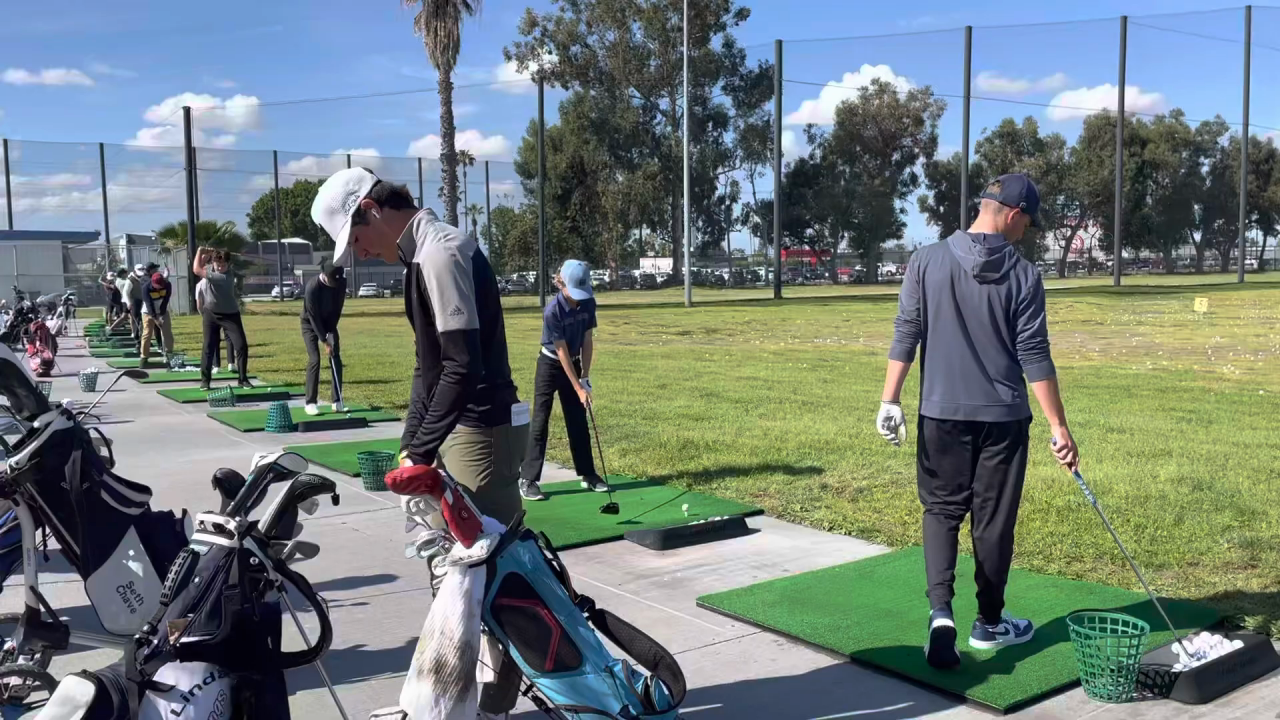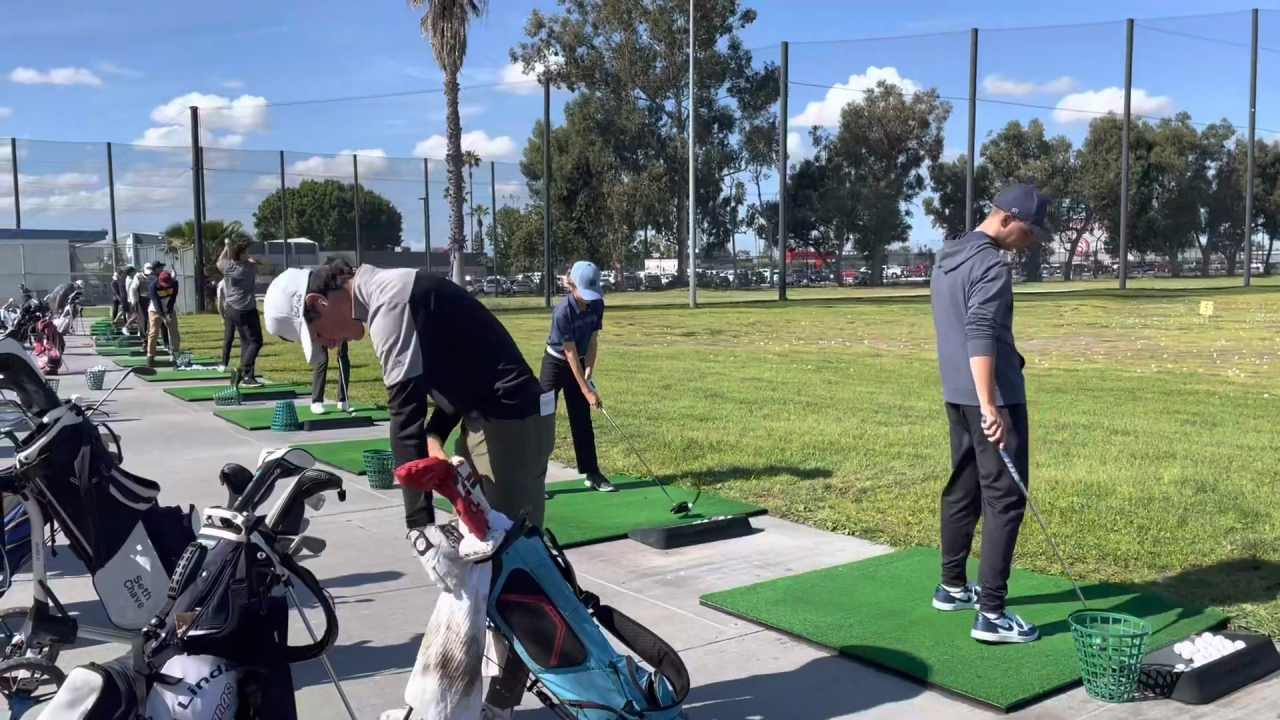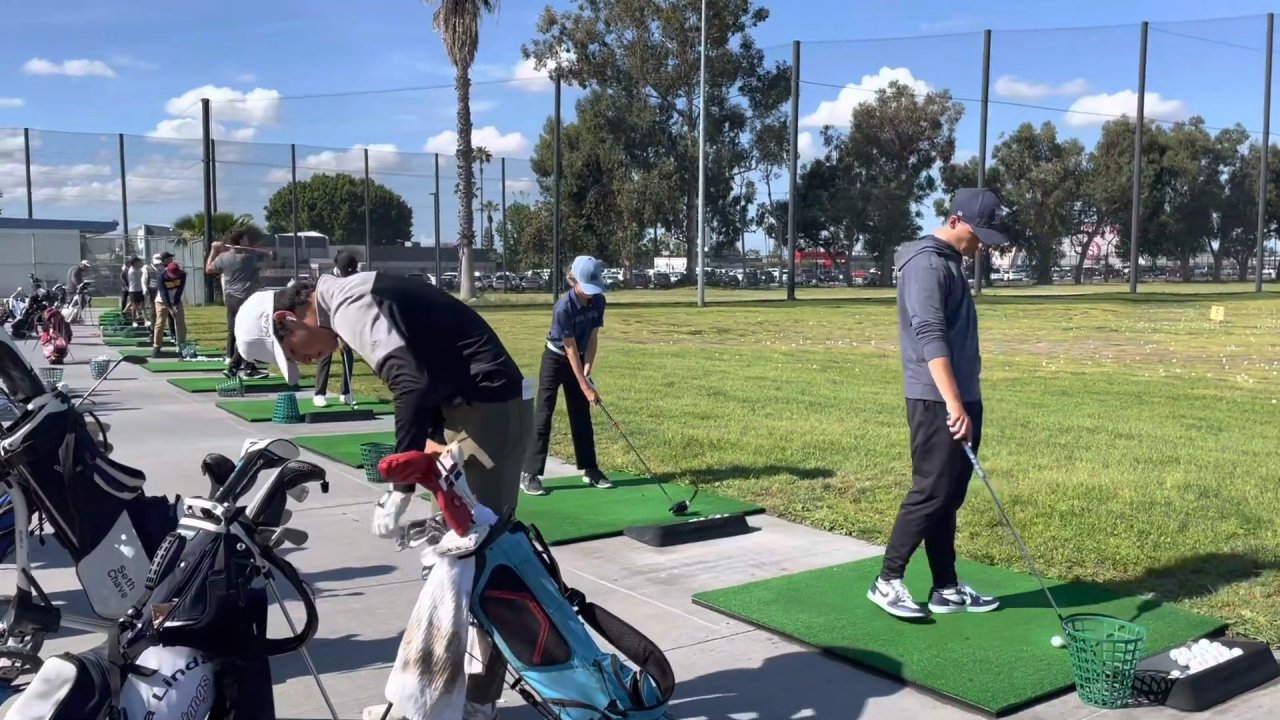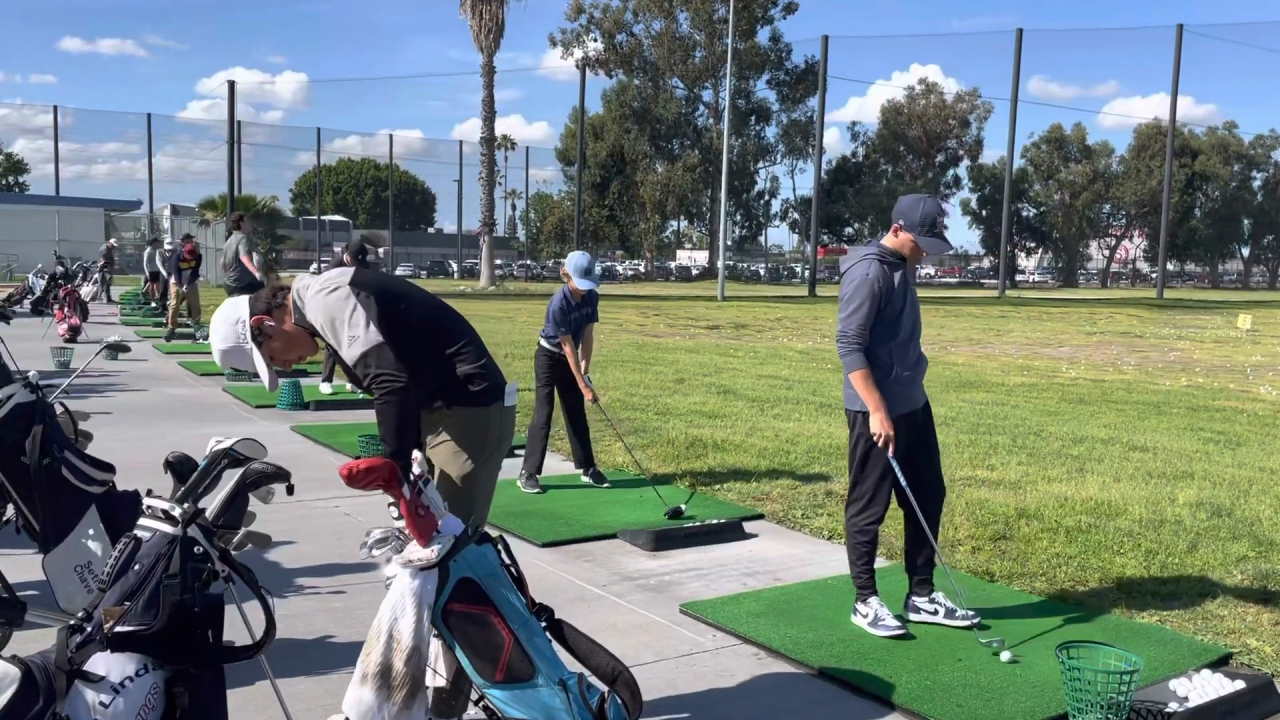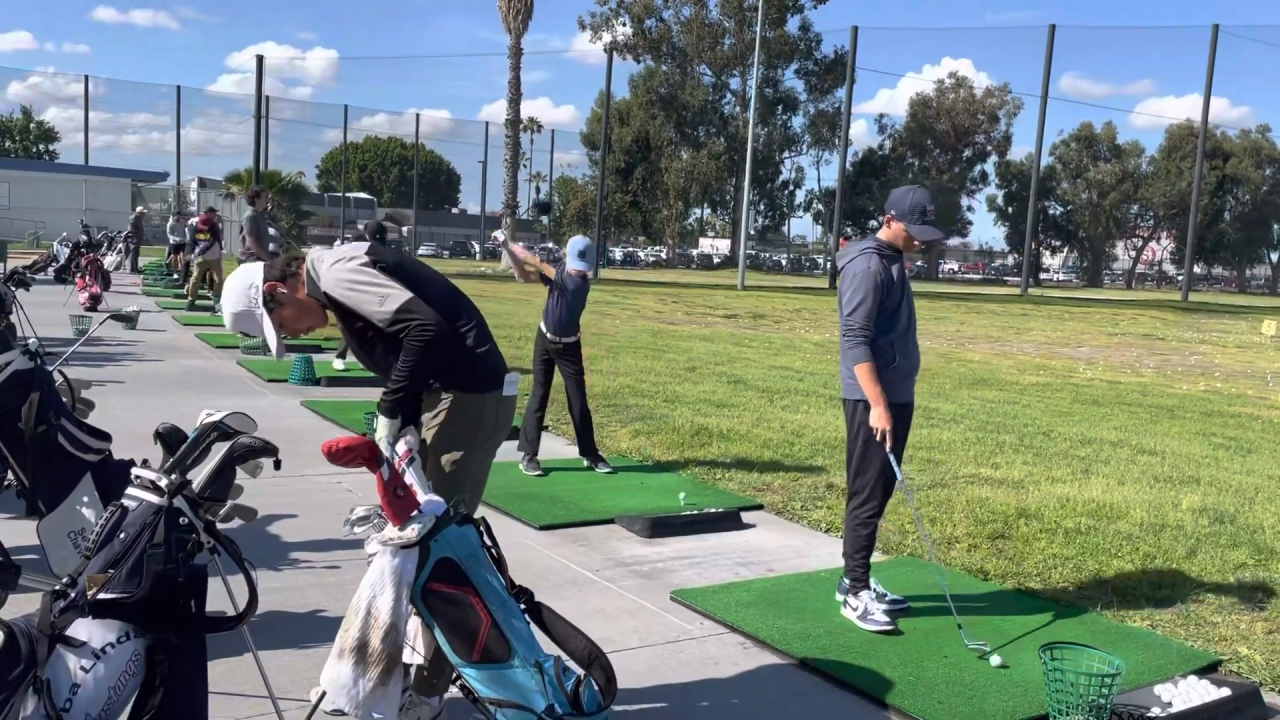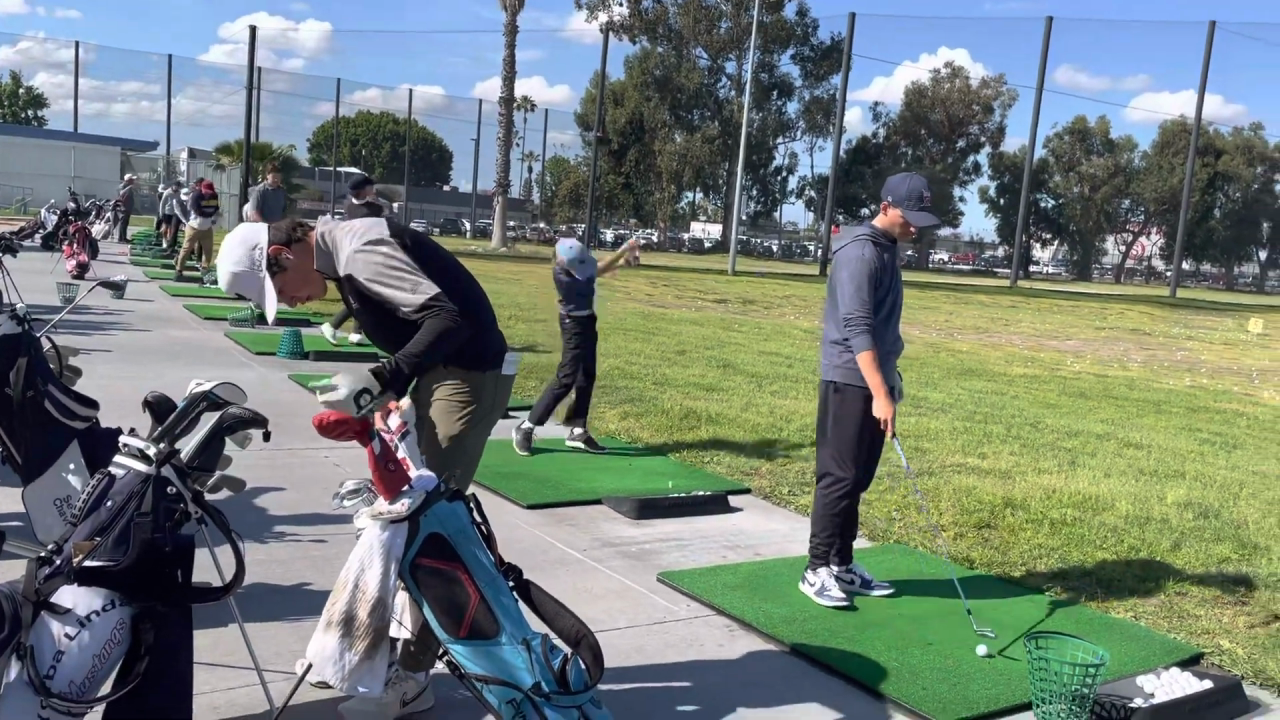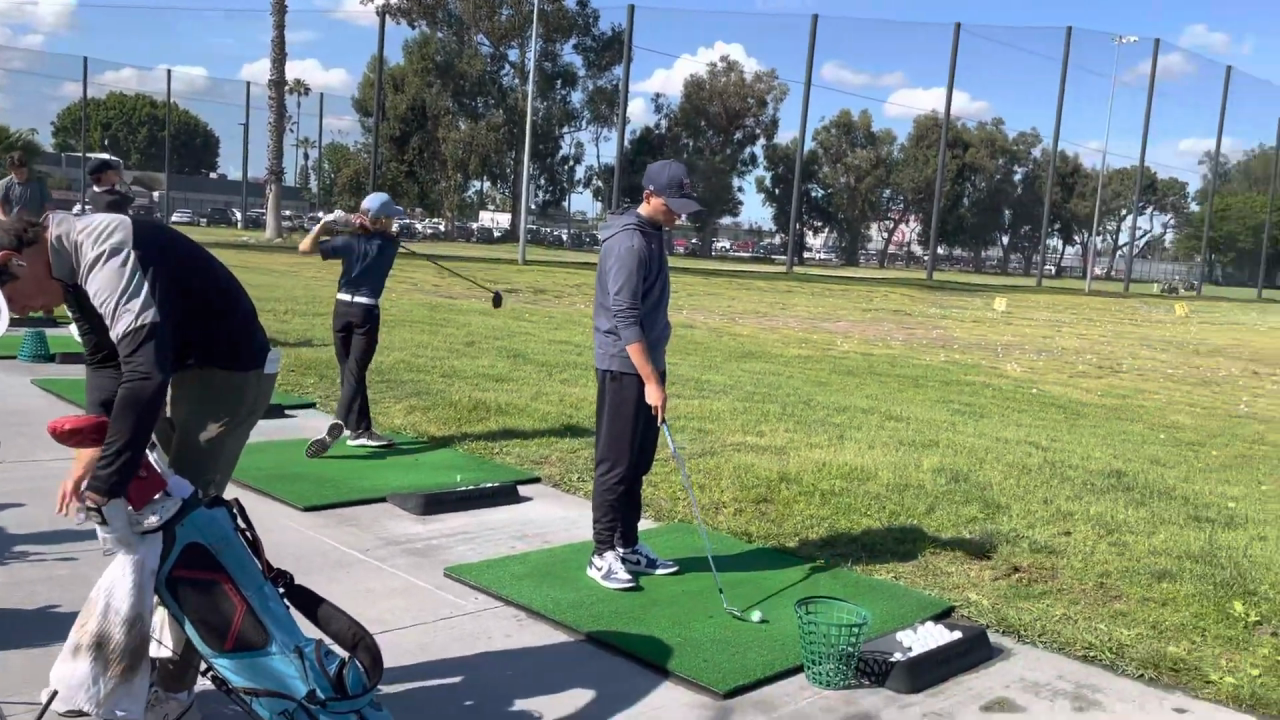
dt=0.7s
person 1, frame 1
left shoulder: (440, 251)
right shoulder: (422, 255)
left elbow: (464, 364)
left wrist: (421, 451)
right wrist: (411, 444)
left hip: (483, 426)
right hip: (456, 428)
person 1, frame 2
left shoulder: (389, 302)
right shoulder: (388, 292)
left elbow: (405, 417)
left wrist: (419, 526)
right wrist: (434, 437)
left hip: (511, 421)
right hip: (485, 417)
person 1, frame 3
left shoulder: (348, 304)
right shoulder: (351, 301)
left elbow: (413, 385)
left wrist: (399, 487)
right wrist: (432, 437)
left hip: (489, 406)
right hip: (470, 405)
person 1, frame 4
left shoulder: (324, 299)
right shoulder: (326, 303)
left elbow: (391, 383)
right elbow: (402, 379)
left wrist: (397, 475)
right wrist: (403, 473)
left hip: (468, 410)
right hip: (445, 409)
person 1, frame 5
left shoulder: (337, 271)
right shoulder: (337, 283)
left elbow: (426, 329)
left wrist: (388, 413)
right wrist: (397, 436)
left hip: (470, 395)
right hip: (440, 393)
person 1, frame 6
left shoulder: (360, 248)
right shoulder: (342, 257)
left elbow: (447, 320)
left wrist: (376, 384)
right wrist: (387, 394)
left hip: (468, 373)
right hip: (437, 371)
left ankle: (410, 678)
right ankle: (395, 638)
person 1, frame 7
left shoulder: (103, 249)
right shoulder: (68, 261)
left elbow: (143, 373)
right elbow: (105, 359)
left wrist: (103, 486)
right wrist: (93, 446)
left hip: (227, 370)
right hip: (180, 366)
person 2, frame 1
left shoulder: (926, 262)
right shoulder: (1023, 274)
left elbow: (906, 336)
right elbow: (1034, 356)
left wrist: (890, 400)
right wrist: (1058, 427)
left hip: (942, 413)
right hip: (1002, 416)
left knee: (941, 513)
right knee: (995, 520)
left ankle: (942, 614)
right ankle: (989, 622)
person 2, frame 2
left shoulder: (947, 259)
right shoulder: (991, 262)
right elbow: (982, 336)
right wrist: (990, 405)
left hip: (957, 396)
right hip: (993, 400)
left knee: (962, 491)
right knee: (1004, 501)
left ankle: (952, 585)
right ankle: (991, 613)
person 2, frame 3
left shoulder: (951, 261)
right shoulder: (925, 265)
right elbow: (930, 337)
right wrist: (953, 403)
left hip: (961, 396)
right hip: (936, 400)
left knee: (949, 495)
right knee: (930, 493)
left ankle: (946, 588)
right ankle: (888, 581)
person 2, frame 4
left shoulder: (901, 267)
right shoulder: (867, 273)
right elbow: (849, 347)
right wrist: (877, 411)
left hip: (913, 403)
right hip: (877, 410)
left knee: (928, 495)
right knee: (869, 506)
left ankle: (922, 596)
right ankle: (865, 601)
person 2, frame 5
left shoulder: (892, 261)
right shoulder: (866, 266)
right elbow: (855, 341)
right wrist: (878, 405)
left hip: (897, 395)
right hip: (873, 399)
left knee: (876, 489)
right knee: (869, 492)
left ankle: (855, 578)
right ankle: (856, 592)
person 2, frame 6
left shoulder: (887, 248)
right shoulder: (860, 253)
right elbow: (856, 328)
left wrist: (888, 383)
right wrist: (879, 394)
left hip: (875, 378)
right hip: (850, 381)
left knee: (858, 477)
right knee: (841, 475)
left ankle: (842, 565)
right ankle: (816, 570)
person 2, frame 7
left shoulder: (651, 234)
right shoulder: (628, 243)
right elbow: (625, 320)
right wrist: (650, 381)
left hip: (645, 362)
right hip: (624, 368)
left knee: (638, 463)
right knee: (616, 463)
left ankle: (627, 546)
right ankle: (602, 555)
person 3, frame 1
left shoulder: (588, 303)
right shoulder: (552, 311)
left elbow: (587, 341)
right elbow: (561, 351)
left wrist: (585, 377)
right wrist: (578, 386)
left hip: (573, 364)
right hip: (550, 365)
left knee: (578, 421)
right knee: (540, 421)
left ankle: (588, 474)
right ankle: (527, 480)
person 3, frame 2
left shoulder: (597, 305)
right shoulder: (563, 312)
left elbow: (592, 342)
right elbow: (570, 353)
left wrist: (588, 377)
right wrist: (586, 390)
left hip: (577, 364)
right hip: (555, 364)
left knee: (582, 420)
left ankle: (591, 473)
person 3, frame 3
left shoulder: (598, 301)
right shoulder: (563, 307)
left elbow: (592, 339)
right elbow: (570, 349)
left wrist: (587, 372)
right wrist: (585, 386)
left hip: (578, 360)
right hip: (555, 360)
left knee: (582, 415)
right knee: (544, 415)
left ankle: (590, 469)
right ankle: (529, 474)
person 3, frame 4
left shoulder: (591, 298)
right shoulder: (558, 304)
left elbow: (587, 336)
right elbow: (567, 346)
left wrist: (585, 373)
right wrist: (582, 385)
left hip: (569, 358)
right hip: (548, 357)
left knee: (577, 414)
right knee: (543, 413)
left ankle: (588, 468)
right ankle: (528, 473)
person 3, frame 5
left shoulder: (578, 284)
right shoulder: (559, 273)
left elbow: (538, 264)
right elbow: (526, 272)
left wrist: (507, 243)
right wrist: (512, 251)
left hip: (568, 347)
right hip: (545, 340)
left knee: (578, 402)
right knee: (539, 397)
left ankle: (590, 454)
right ankle: (528, 455)
person 3, frame 6
left shoulder: (577, 258)
right shoulder: (565, 278)
left elbow: (595, 269)
right elbow: (600, 270)
left wrist: (623, 254)
right wrist: (624, 252)
left hip: (583, 321)
right hip: (575, 324)
left knee: (585, 377)
right knee: (566, 378)
left ankle: (578, 431)
right ankle: (527, 427)
person 3, frame 7
left shoulder: (350, 241)
right shoulder: (391, 244)
left elbow: (305, 248)
left wrist: (326, 221)
right wrist: (359, 224)
left hip: (342, 308)
right hip: (367, 312)
left knee: (350, 371)
right knee: (355, 372)
left ankle: (359, 429)
right ankle: (339, 423)
